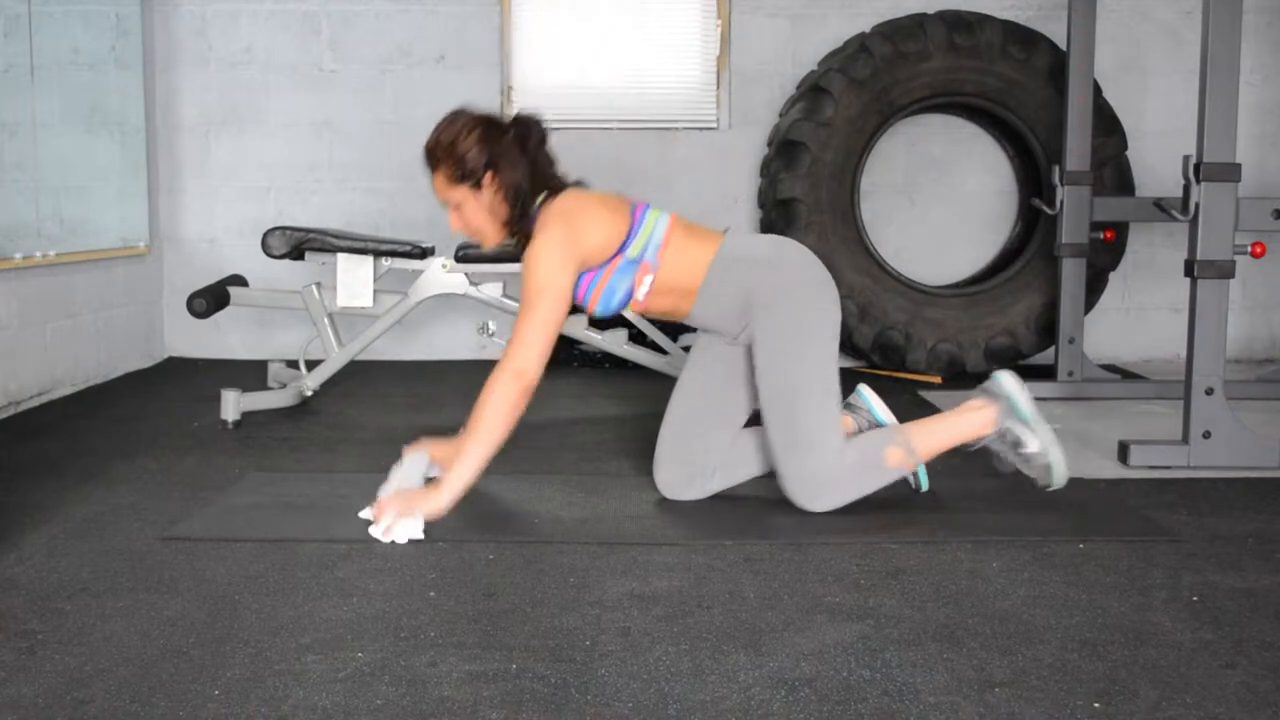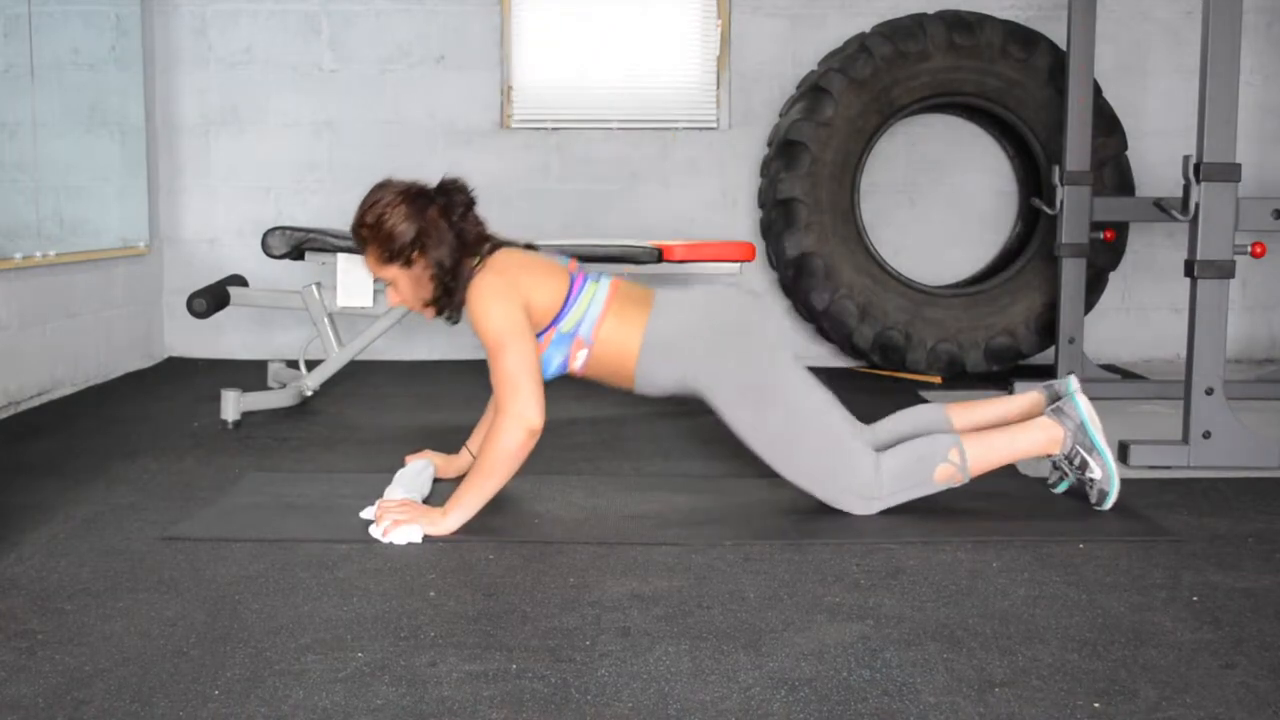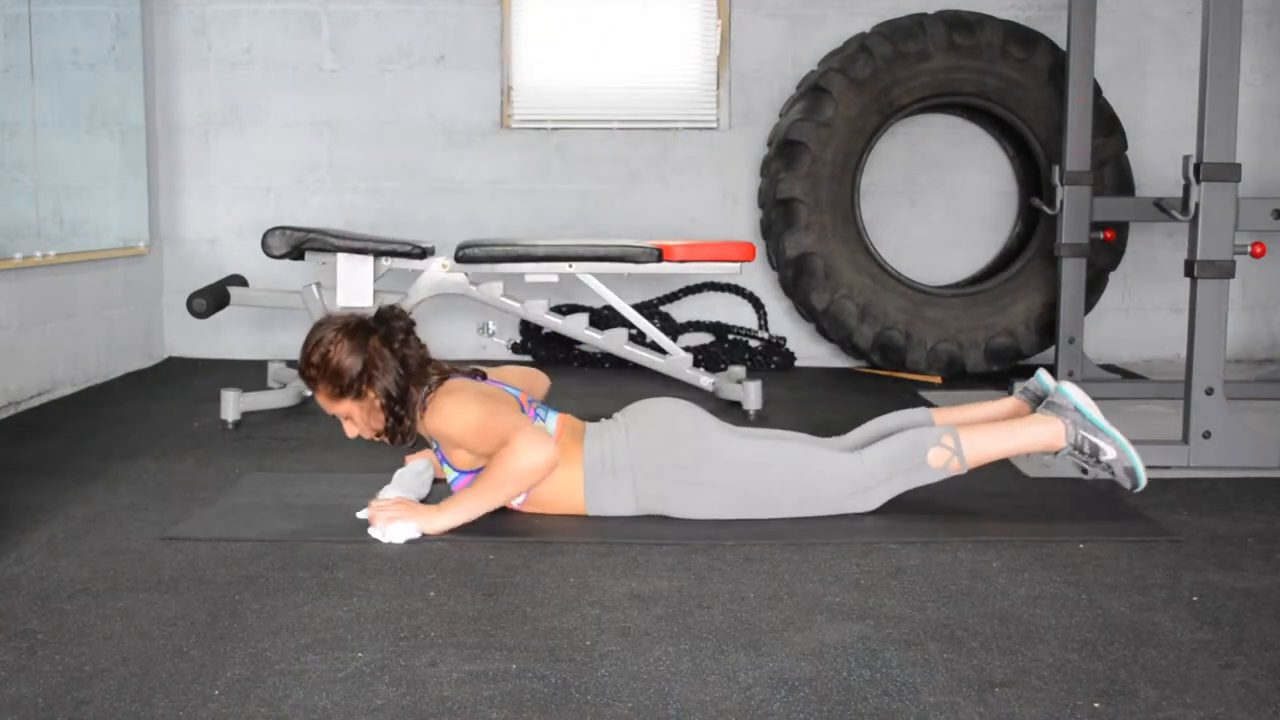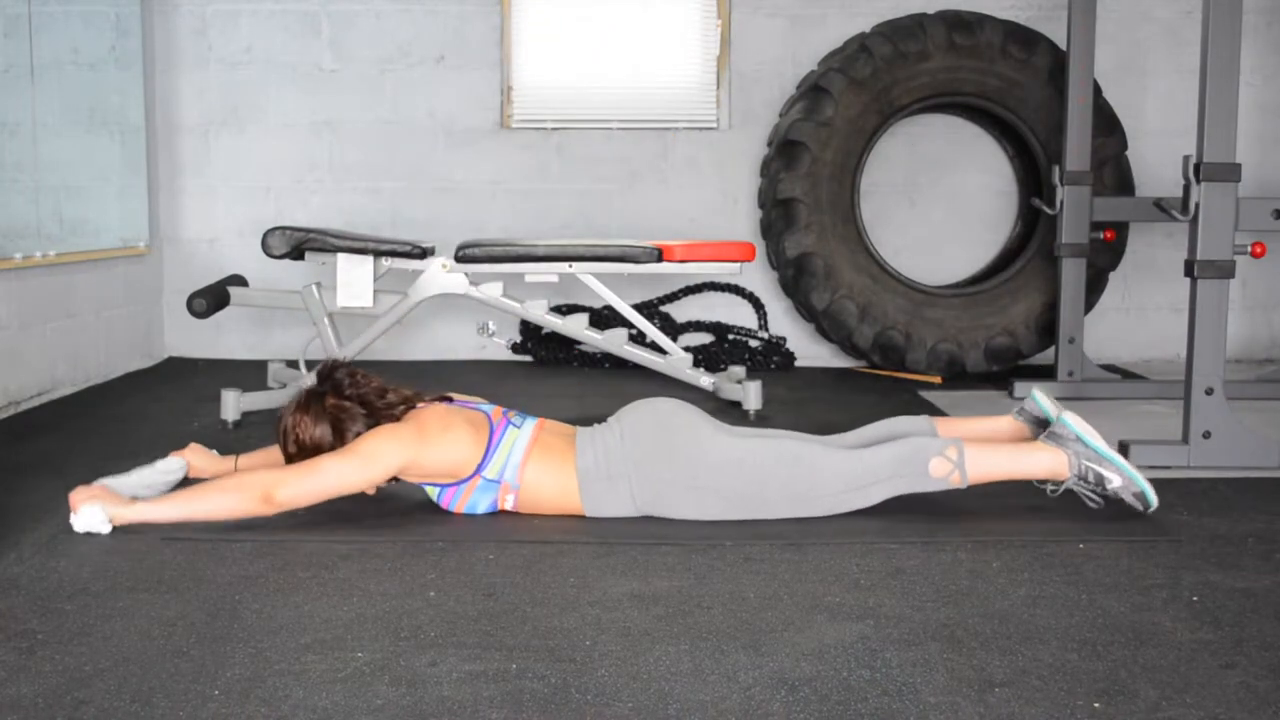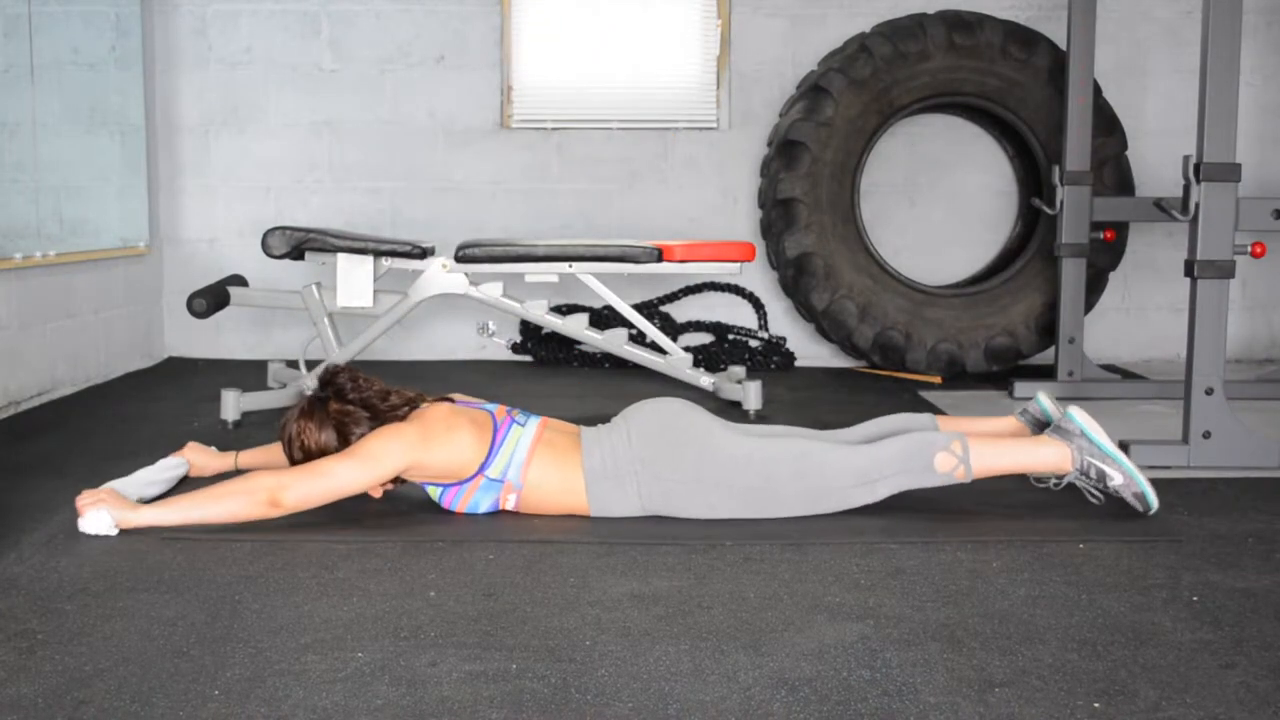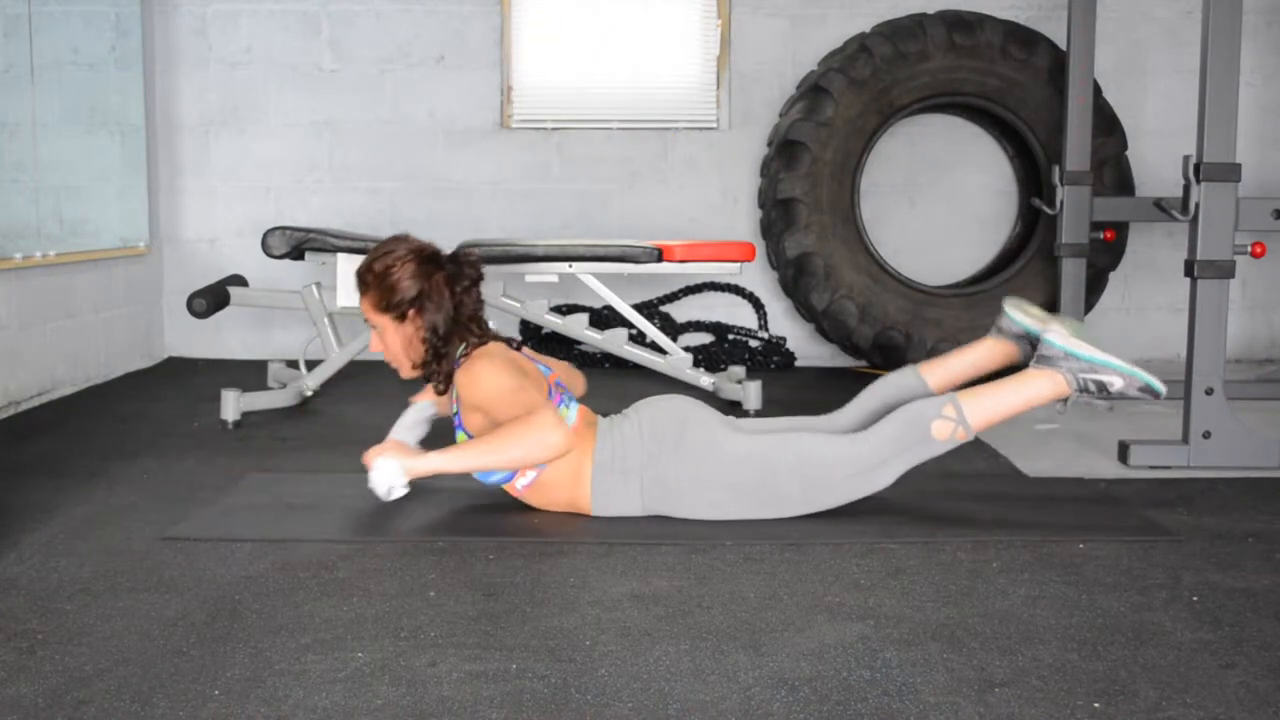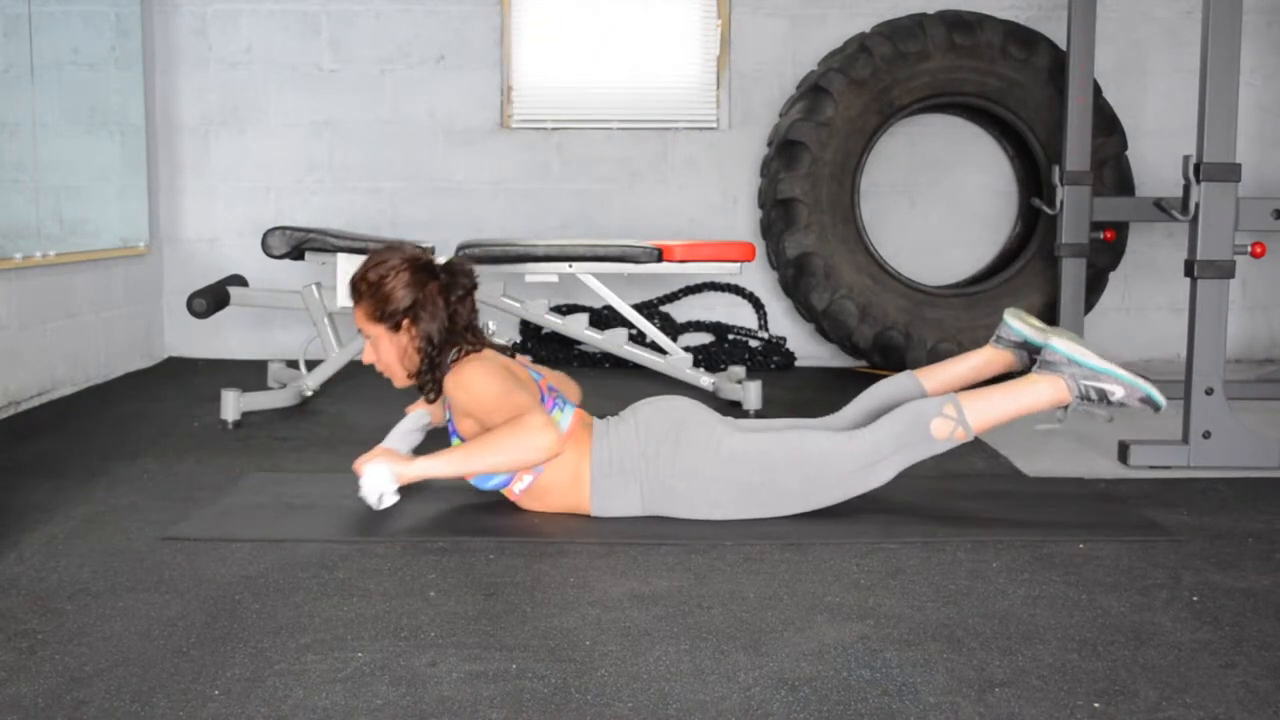
dt=0.7s
person 1, frame 1
left shoulder: (554, 228)
right shoulder: (554, 221)
left elbow: (523, 376)
right elbow: (525, 354)
left wrist: (446, 491)
right wrist: (462, 442)
left hip: (783, 292)
right hip: (744, 313)
left knee: (816, 487)
right knee: (678, 479)
left ankle: (987, 416)
right ankle: (846, 420)
person 1, frame 2
left shoulder: (486, 288)
right shoulder: (494, 269)
left elbow: (523, 420)
right elbow: (523, 370)
left wrist: (450, 513)
right wrist: (464, 454)
left hip: (721, 342)
right hip: (714, 325)
left knee: (867, 488)
right knee: (858, 449)
left ankle: (1056, 433)
right ankle: (1042, 402)
person 1, frame 3
left shoulder: (444, 411)
right shoulder: (447, 385)
left elbow: (535, 449)
left wrist: (444, 512)
left hip: (660, 466)
right hip: (655, 434)
left knee: (867, 477)
right knee: (847, 453)
left ankle: (1057, 429)
right ankle: (1028, 400)
person 1, frame 4
left shoulder: (403, 442)
right shoulder: (408, 412)
left elbow: (278, 496)
right elbow: (308, 449)
left wrist: (129, 510)
right wrist: (218, 460)
left hip: (654, 468)
right hip: (654, 438)
left knee: (860, 479)
right knee: (847, 451)
left ankle: (1064, 459)
right ankle: (1025, 426)
person 1, frame 5
left shoulder: (408, 441)
right shoulder: (413, 413)
left elbow: (280, 497)
right elbow: (318, 447)
left wrist: (133, 513)
right wrist: (220, 457)
left hip: (658, 469)
right hip: (656, 439)
left knee: (871, 474)
right knee: (850, 448)
left ankle: (1064, 456)
right ankle: (1032, 423)
person 1, frame 6
left shoulder: (478, 372)
right shoulder: (480, 352)
left elbow: (552, 432)
left wrist: (426, 461)
left hip: (673, 470)
right hip: (661, 437)
left knee: (875, 457)
right knee: (846, 429)
left ankle: (1064, 380)
right ankle: (1010, 340)
person 1, frame 7
left shoulder: (466, 379)
right shoulder: (473, 359)
left elbow: (543, 435)
left wrist: (415, 466)
left hip: (671, 468)
right hip: (661, 437)
left knee: (875, 454)
right knee: (847, 432)
left ankle: (1065, 385)
right ankle: (1008, 349)
